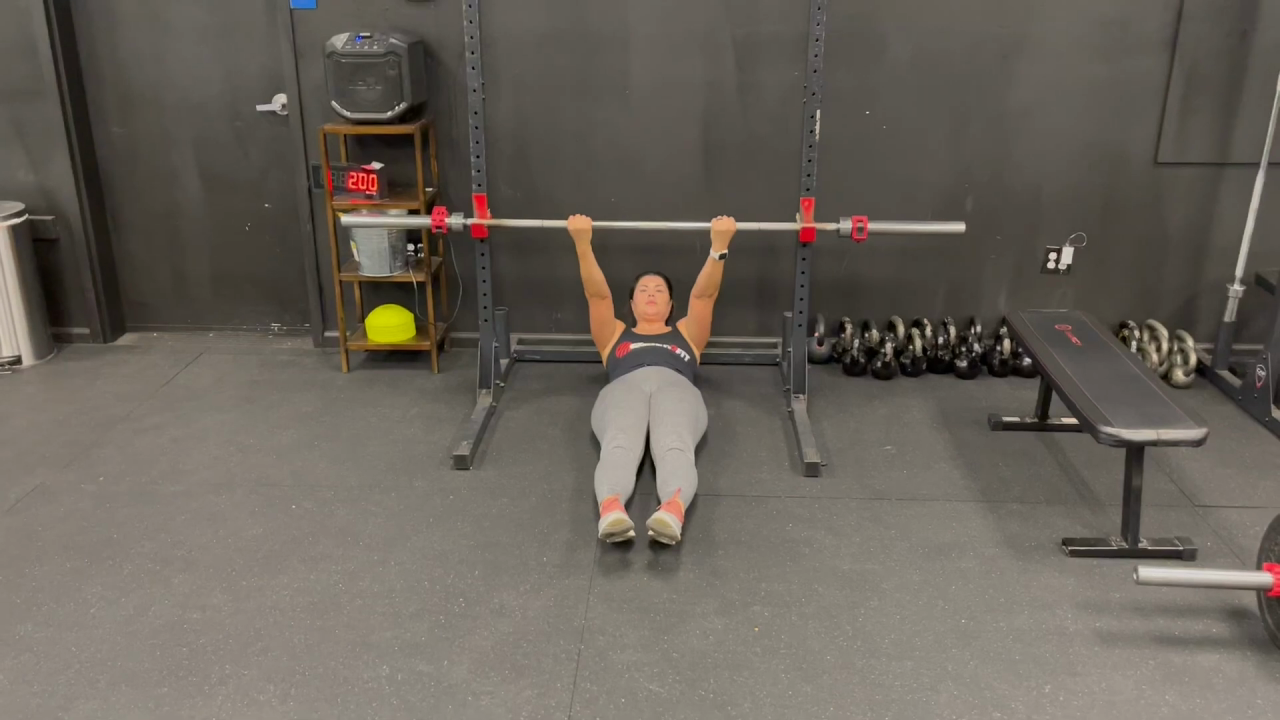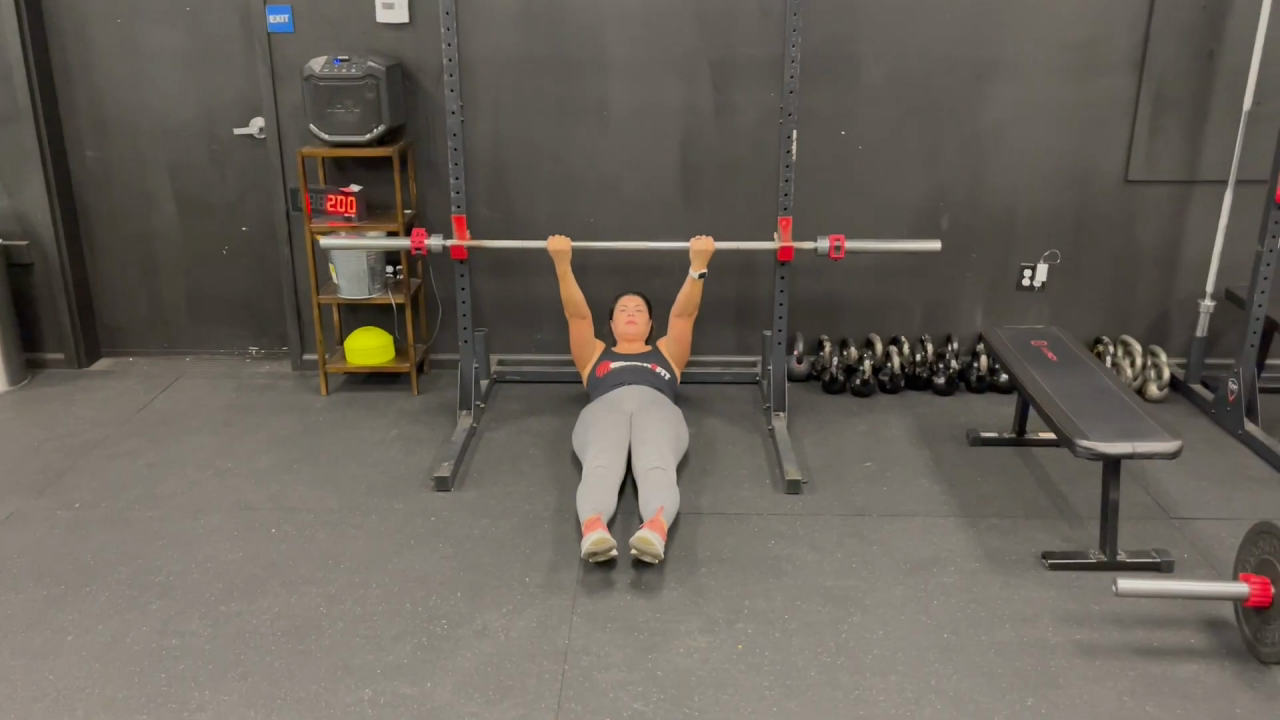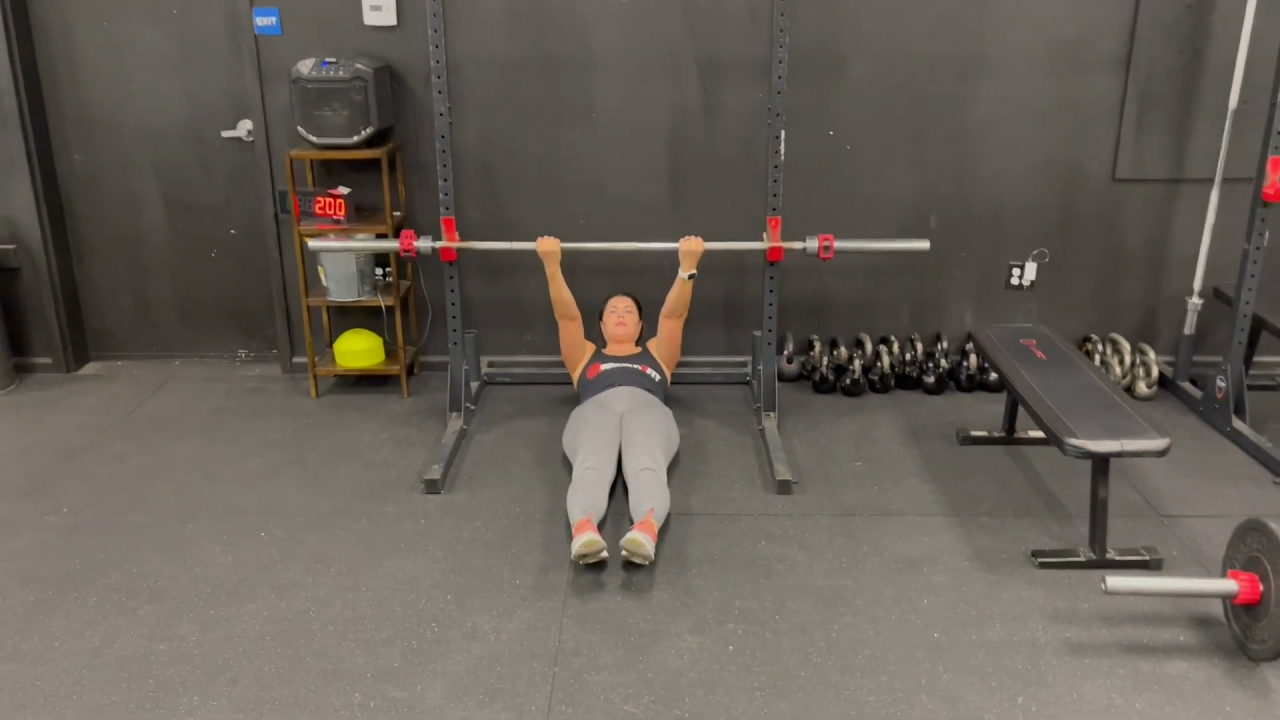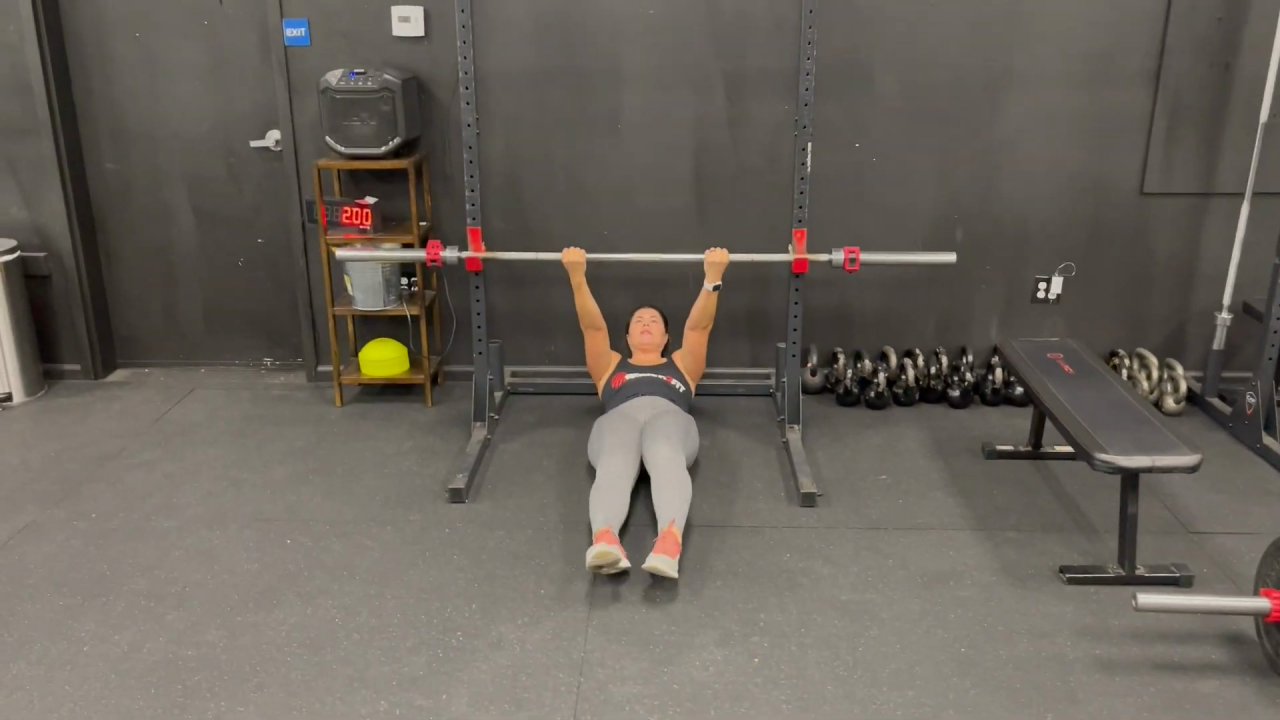
dt=1s
person 1, frame 1
left shoulder: (686, 334)
right shoulder: (615, 335)
left elbow: (704, 294)
right elbow: (596, 294)
left wrist: (719, 246)
right wrist: (582, 243)
left hip: (676, 388)
right hip: (623, 388)
left knee: (675, 447)
right knee: (618, 446)
left ankle: (673, 511)
right ankle: (610, 509)
person 1, frame 2
left shoulder: (665, 352)
right shoulder: (595, 354)
left elbow: (684, 314)
right elbow: (577, 314)
left wrist: (698, 265)
right wrist: (562, 263)
left hip: (656, 407)
right hip: (605, 408)
left knee: (656, 466)
right knee: (600, 465)
left ankle: (655, 530)
right ankle: (593, 529)
person 1, frame 3
left shoulder: (656, 354)
right shoulder: (585, 356)
left elbow: (674, 315)
right elbow: (567, 316)
left wrist: (687, 266)
right wrist: (551, 265)
left hip: (647, 408)
right hip: (595, 410)
left knee: (647, 467)
right knee: (590, 467)
left ankle: (646, 531)
right ankle: (583, 531)
person 1, frame 4
left shoulder: (681, 365)
right shoulder: (610, 365)
left elbow: (700, 326)
right elbow: (592, 326)
left wrist: (713, 277)
right wrist: (577, 276)
left hip: (669, 416)
right hip: (620, 417)
left knee: (666, 456)
right knee: (613, 466)
left ankle: (669, 541)
right ankle: (603, 540)
